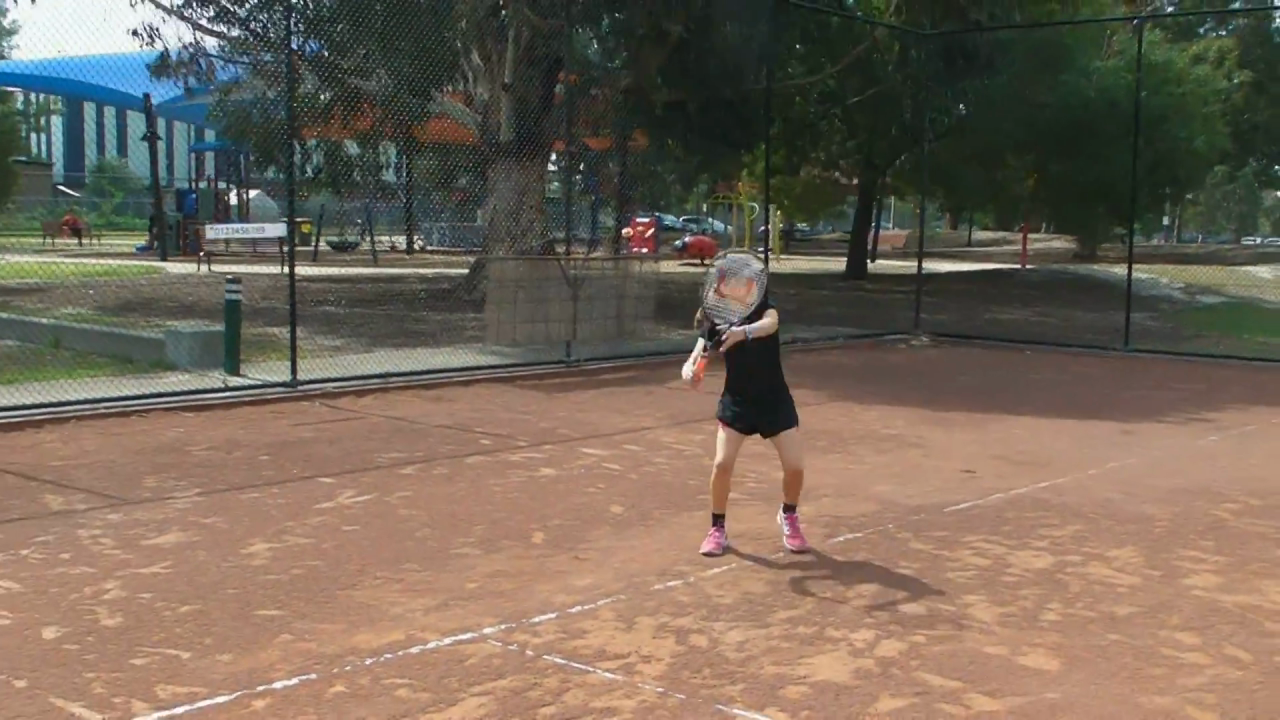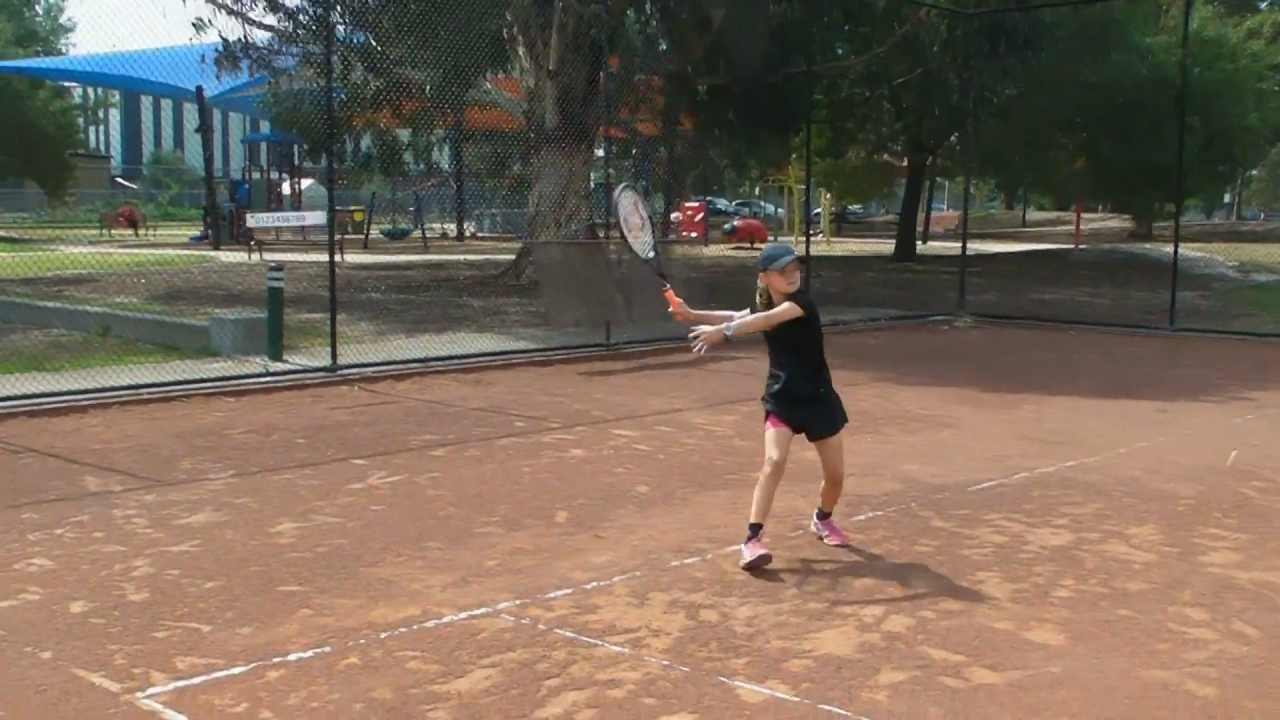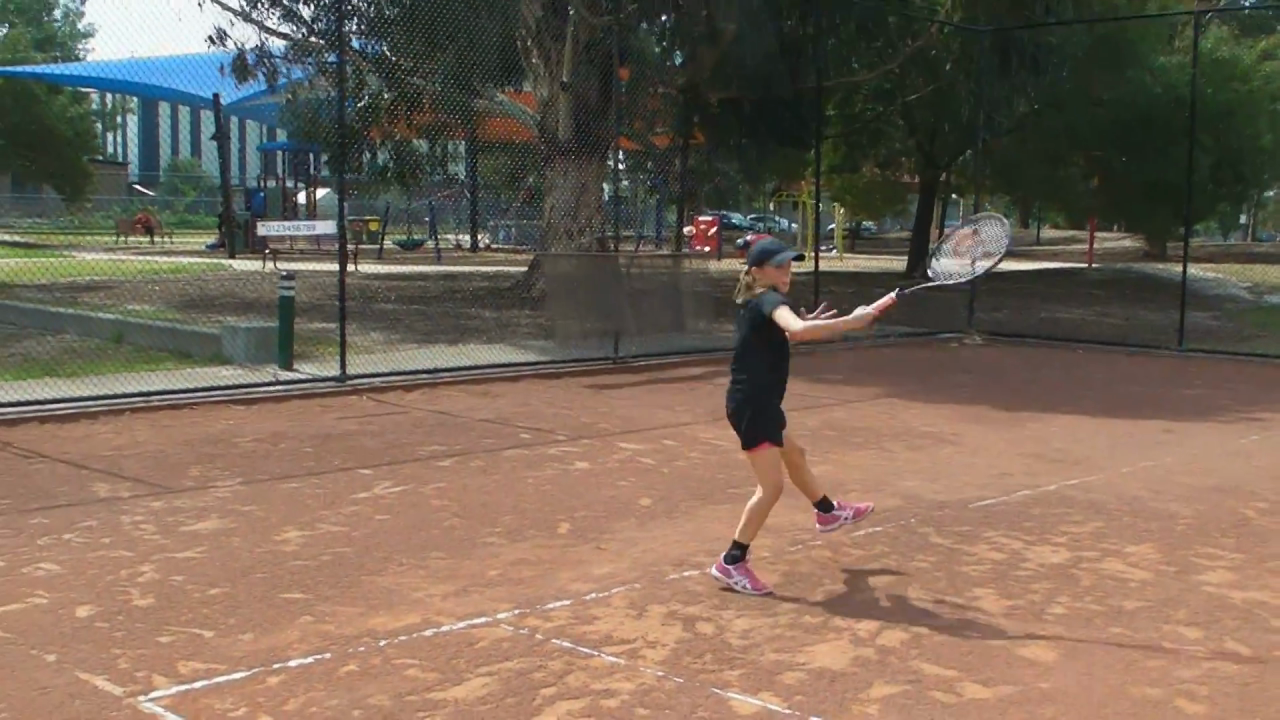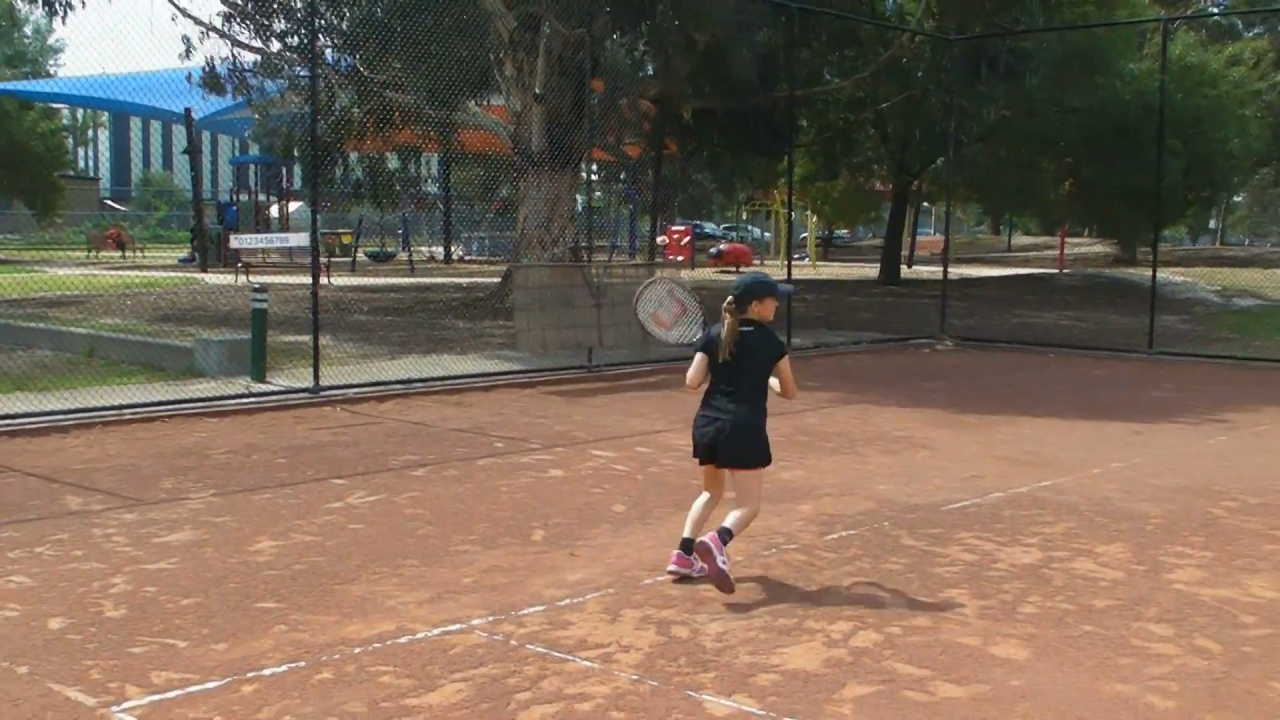
dt=0.5s
person 1, frame 1
left shoulder: (766, 313)
right shoulder: (714, 328)
left elbow: (768, 325)
right elbow: (694, 361)
left wrist: (745, 331)
right wrist: (690, 373)
left hip: (775, 402)
right hip: (737, 403)
left knee: (795, 468)
right knee: (722, 466)
left ankle: (788, 514)
right ankle: (717, 530)
person 1, frame 2
left shoulder: (801, 302)
right shoulder: (762, 306)
left elbow: (767, 320)
right elbow: (738, 320)
left wrist: (723, 331)
right wrist: (692, 315)
left hip: (818, 397)
right hip: (781, 399)
left knee: (835, 476)
right knee: (774, 462)
left ankle: (823, 519)
right ankle: (753, 539)
person 1, frame 3
left shoulder: (760, 304)
right shoulder: (769, 301)
right elbow: (799, 330)
left wrist: (812, 324)
right wrist: (853, 320)
left hip: (757, 401)
right hip: (752, 405)
left knee: (794, 454)
right knee: (771, 488)
left ankle: (829, 512)
right ankle: (731, 562)
person 1, frame 4
left shoulder: (712, 335)
right shoulder: (771, 341)
left elbow: (692, 381)
right elbow: (790, 392)
left hip: (707, 422)
right hip: (744, 425)
left knee: (711, 491)
right knee: (748, 505)
left ankle: (683, 556)
right ankle: (716, 542)
